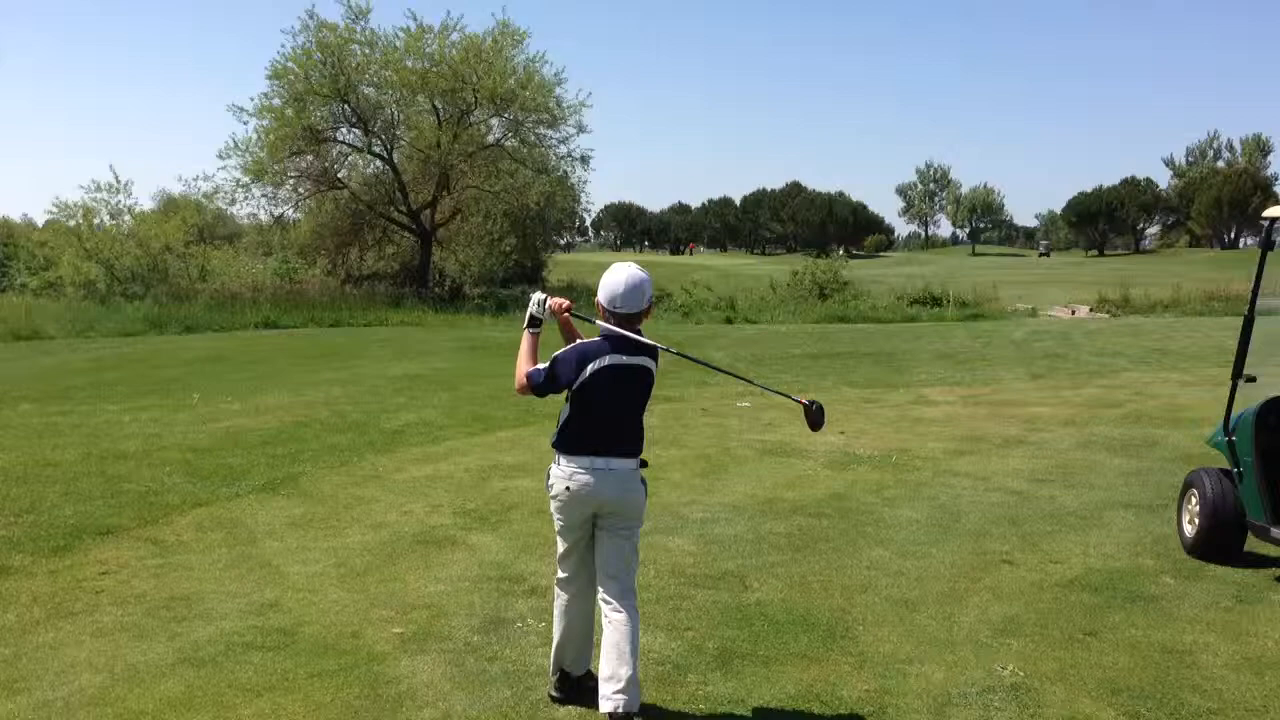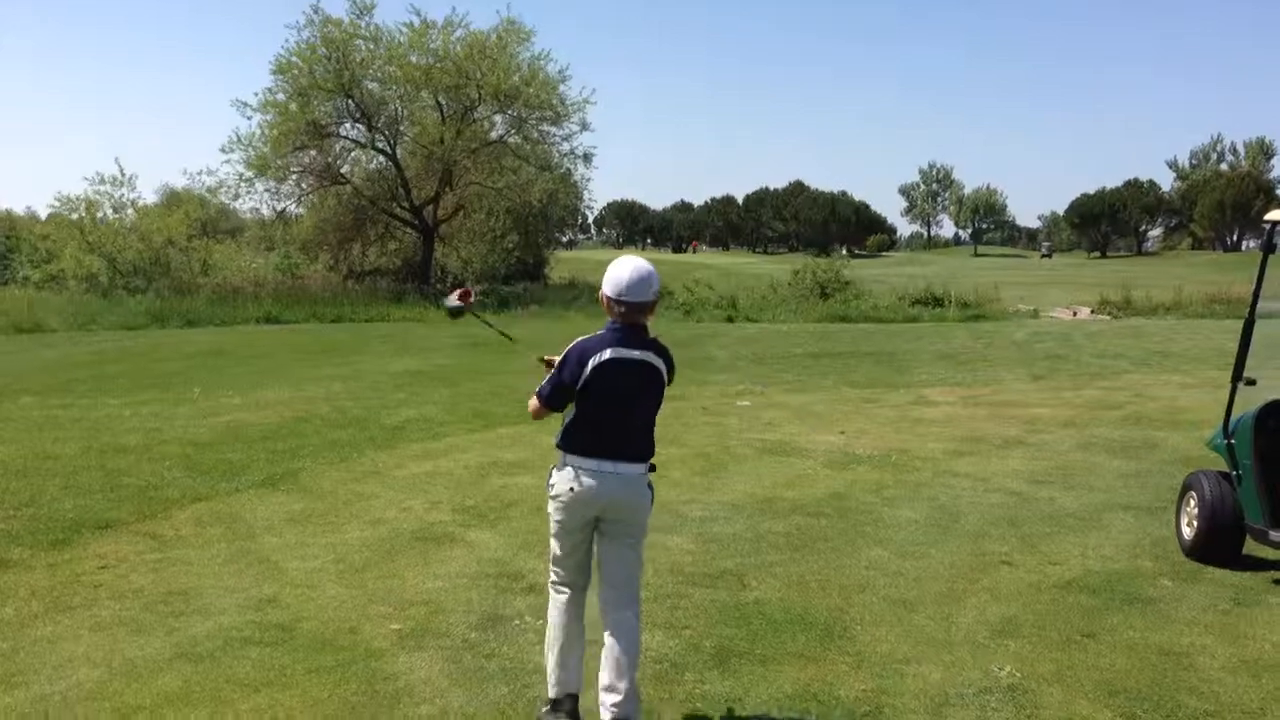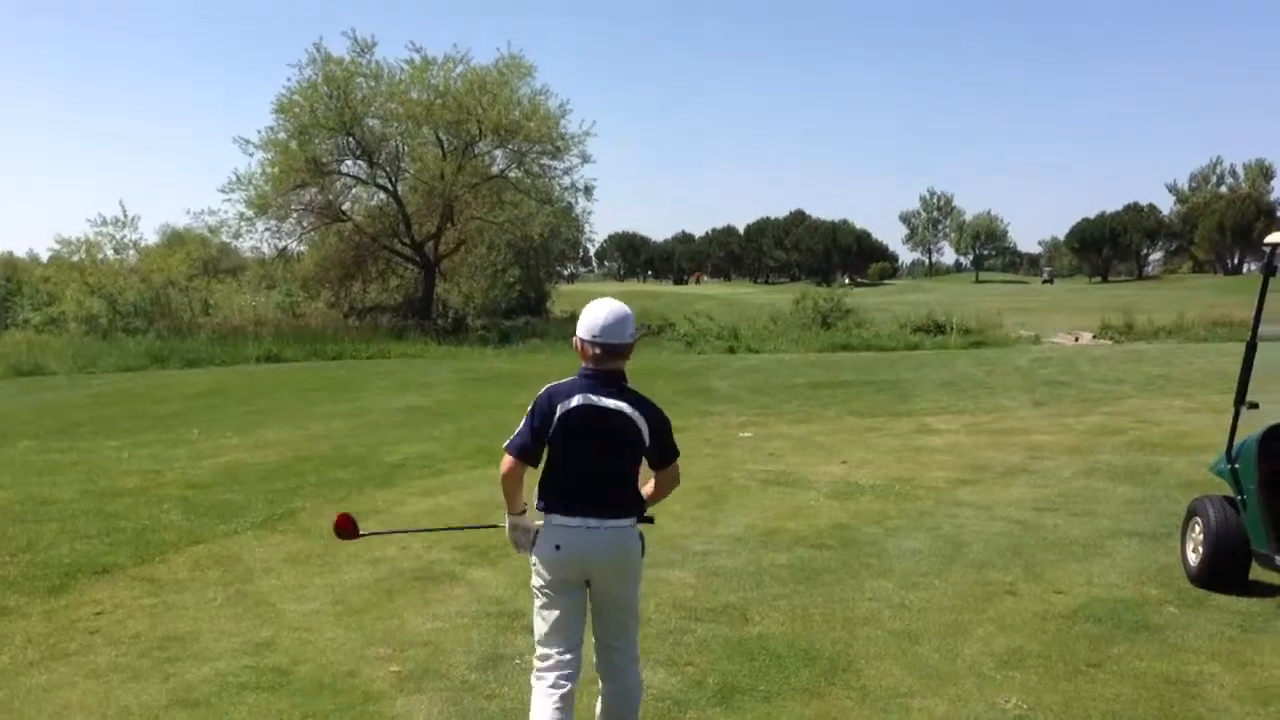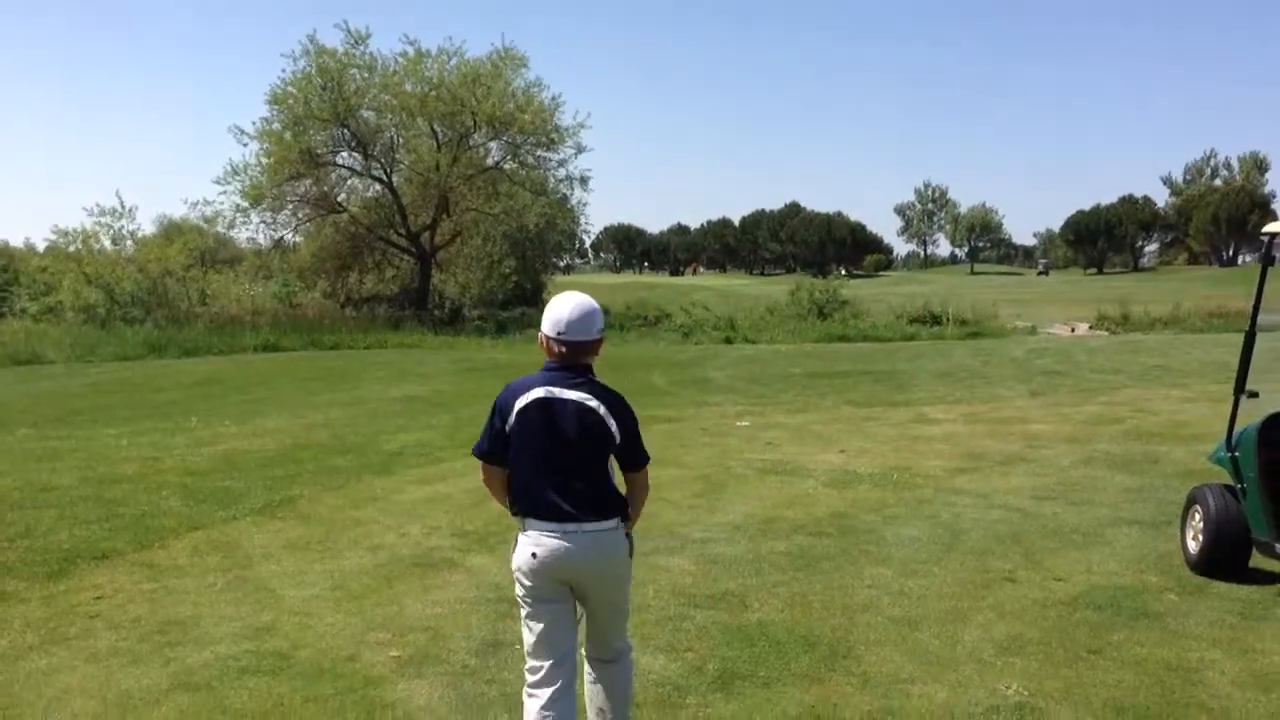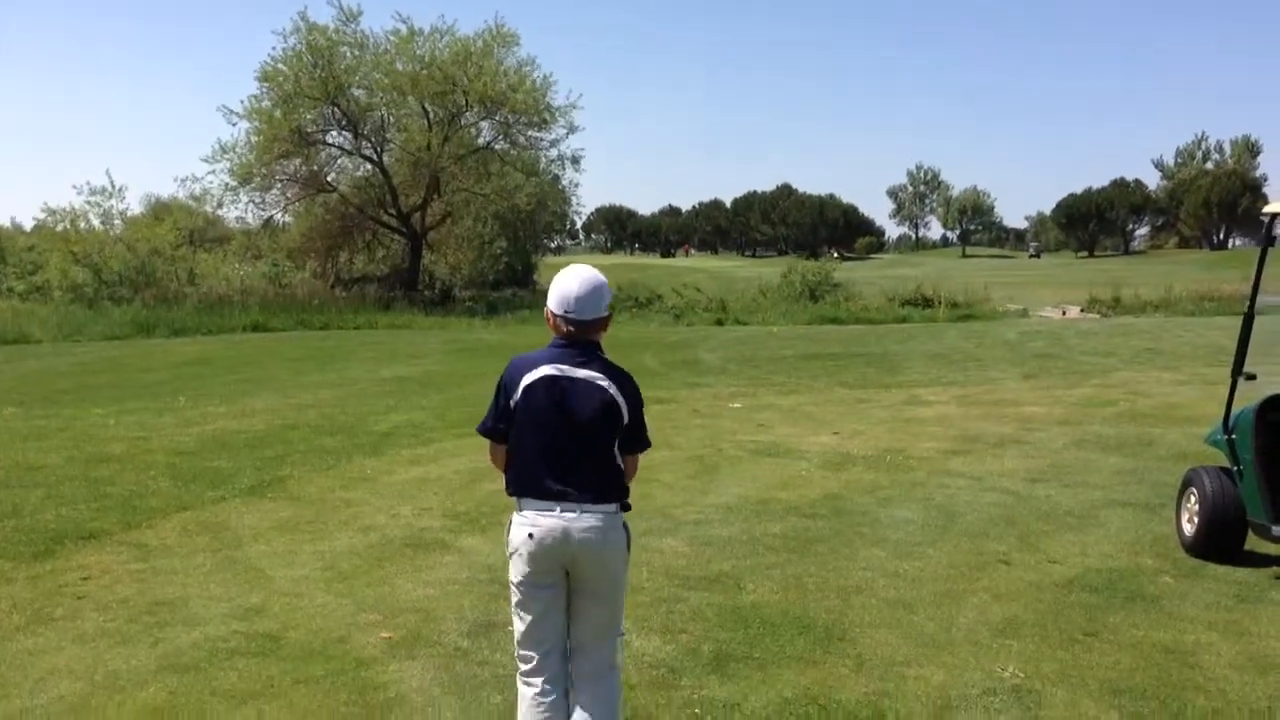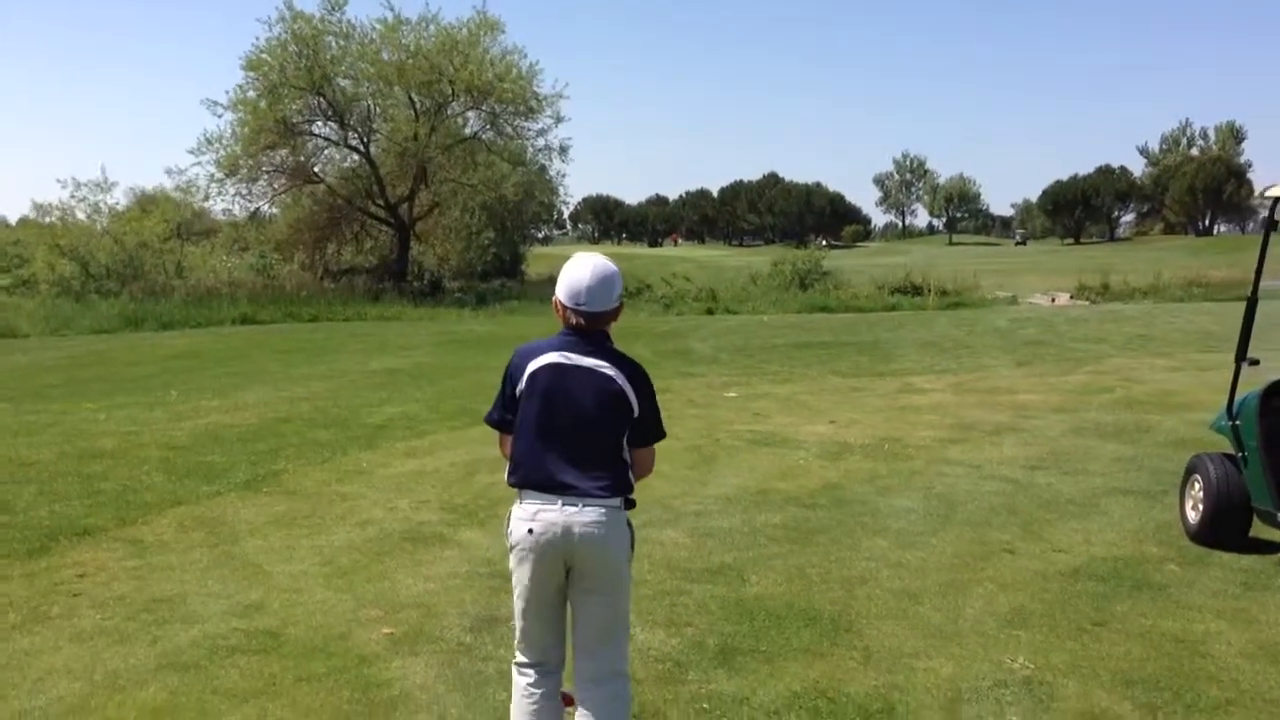
dt=0.3s
person 1, frame 1
left shoulder: (582, 355)
right shoulder: (649, 356)
left elbow: (525, 382)
left wrist: (532, 326)
right wrist: (566, 321)
left hip: (574, 476)
right hip: (624, 481)
left knee: (571, 581)
right knee: (618, 593)
left ankle: (568, 675)
person 1, frame 2
left shoulder: (585, 352)
right shoulder: (661, 359)
left elbow: (538, 409)
left wrist: (555, 376)
left hip: (576, 478)
right hip: (631, 485)
left knee: (565, 589)
right knee: (621, 601)
person 1, frame 3
left shoulder: (553, 399)
right shoulder: (643, 410)
left elbow: (510, 469)
right elbow: (669, 476)
left wrist: (516, 516)
left hip: (559, 538)
right hip: (620, 540)
left knee: (554, 665)
right knee: (620, 655)
person 1, frame 4
left shoulder: (514, 397)
right shoulder: (611, 403)
left elbow: (491, 473)
right elbow: (638, 483)
right wrist: (624, 528)
left hip: (538, 545)
right hip: (603, 543)
left knee: (546, 674)
right knee: (610, 653)
person 1, frame 5
left shoulder: (520, 372)
right shoulder: (619, 384)
left elbow: (499, 457)
right elbow: (628, 469)
left hip: (534, 524)
right hip: (600, 527)
left knee: (537, 662)
right knee: (597, 664)
person 1, frame 6
left shoulder: (526, 361)
right shoulder: (629, 375)
left elbow: (508, 447)
right elbow: (643, 465)
left hip: (535, 518)
right hip: (603, 522)
left knee: (533, 660)
right knee: (602, 668)
